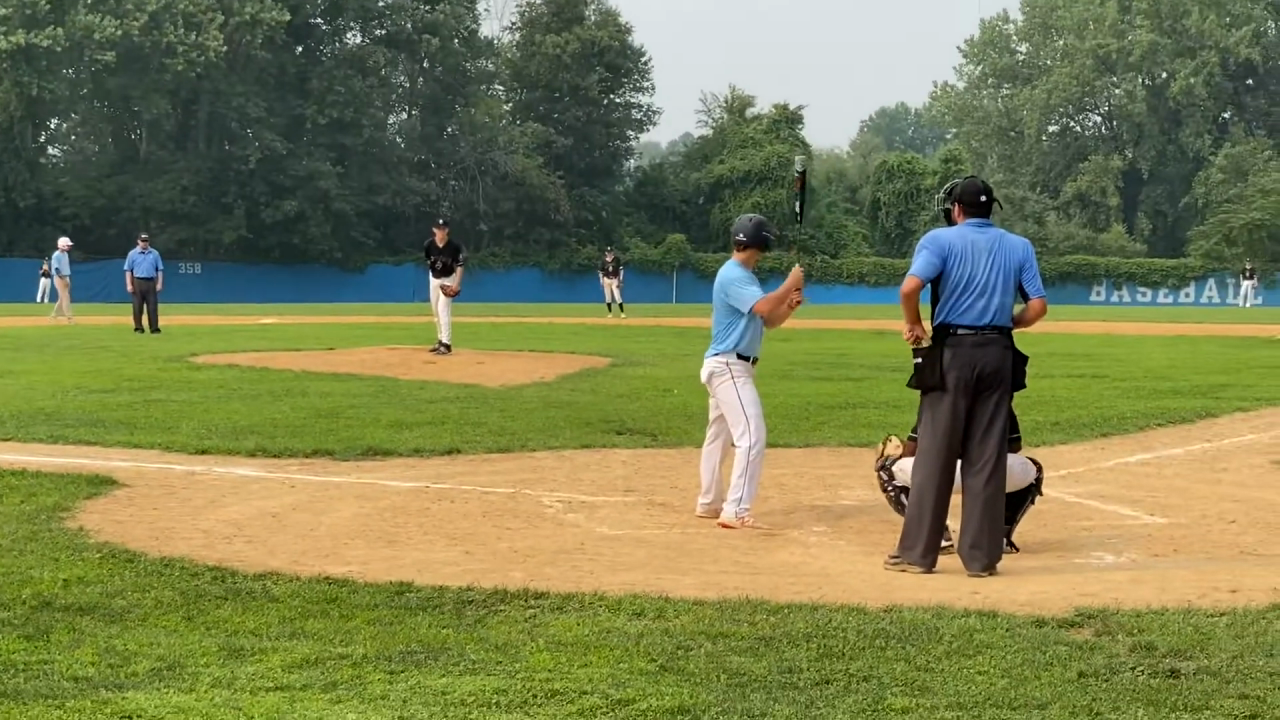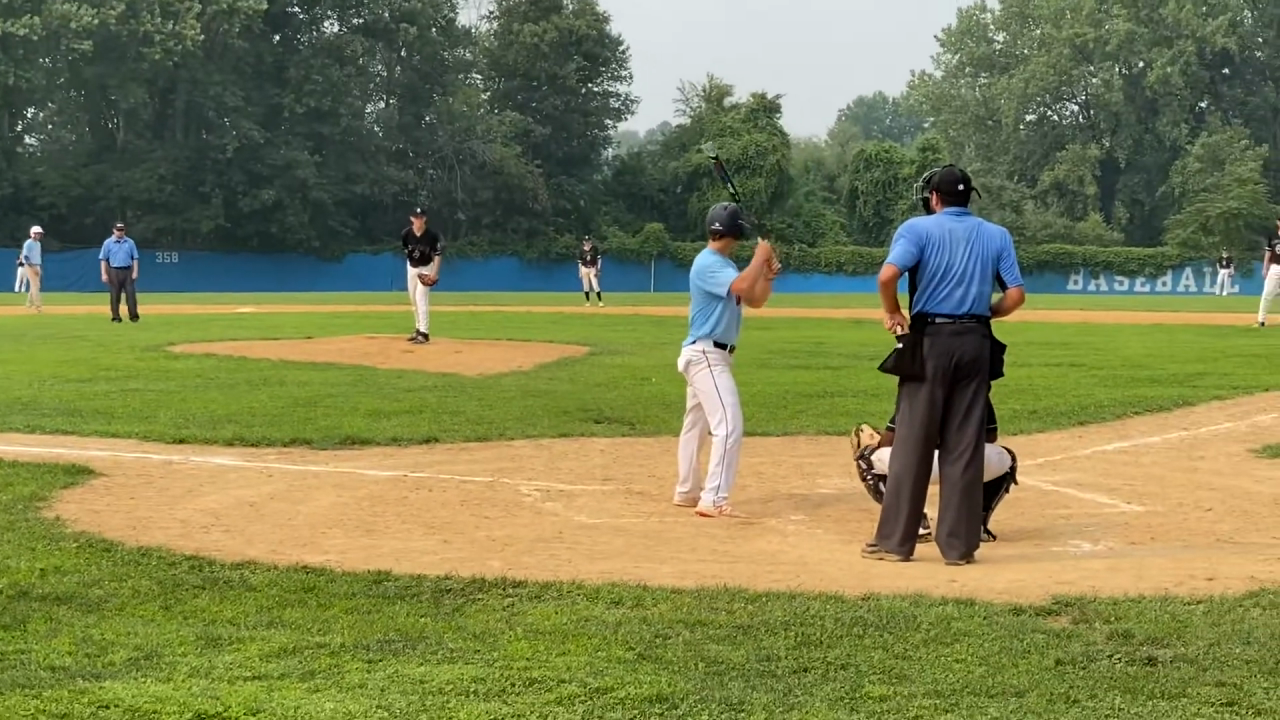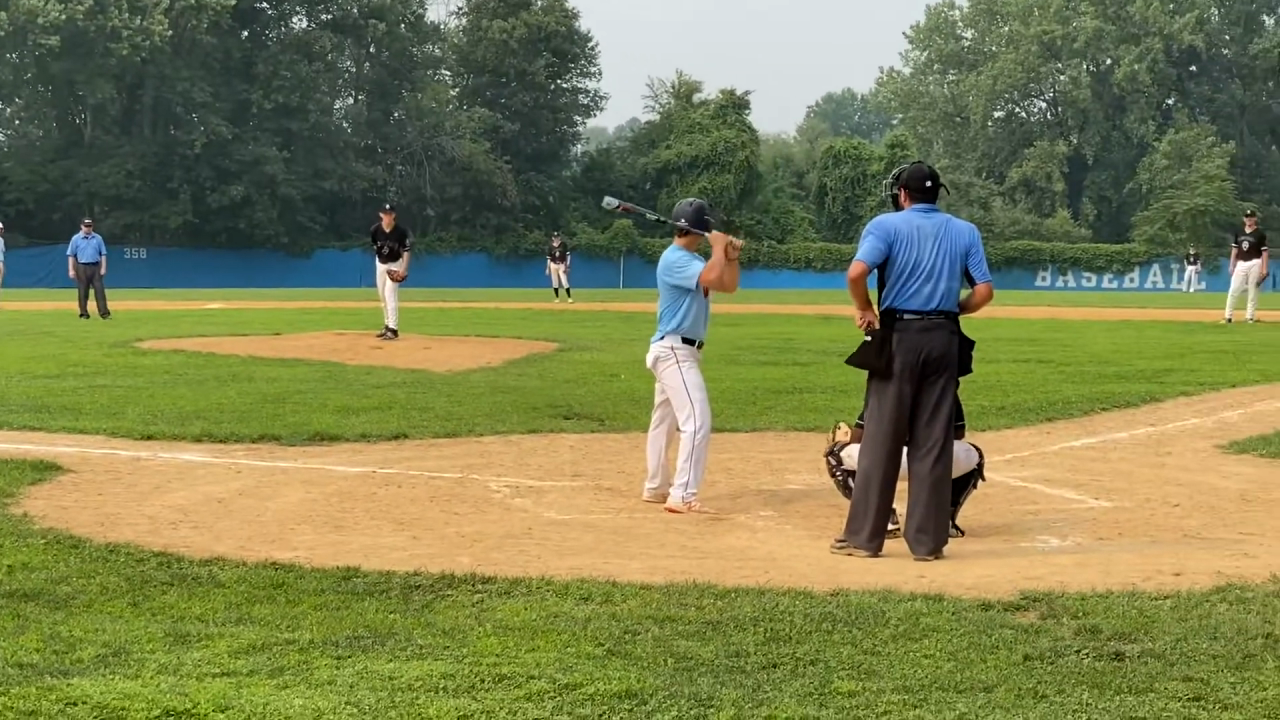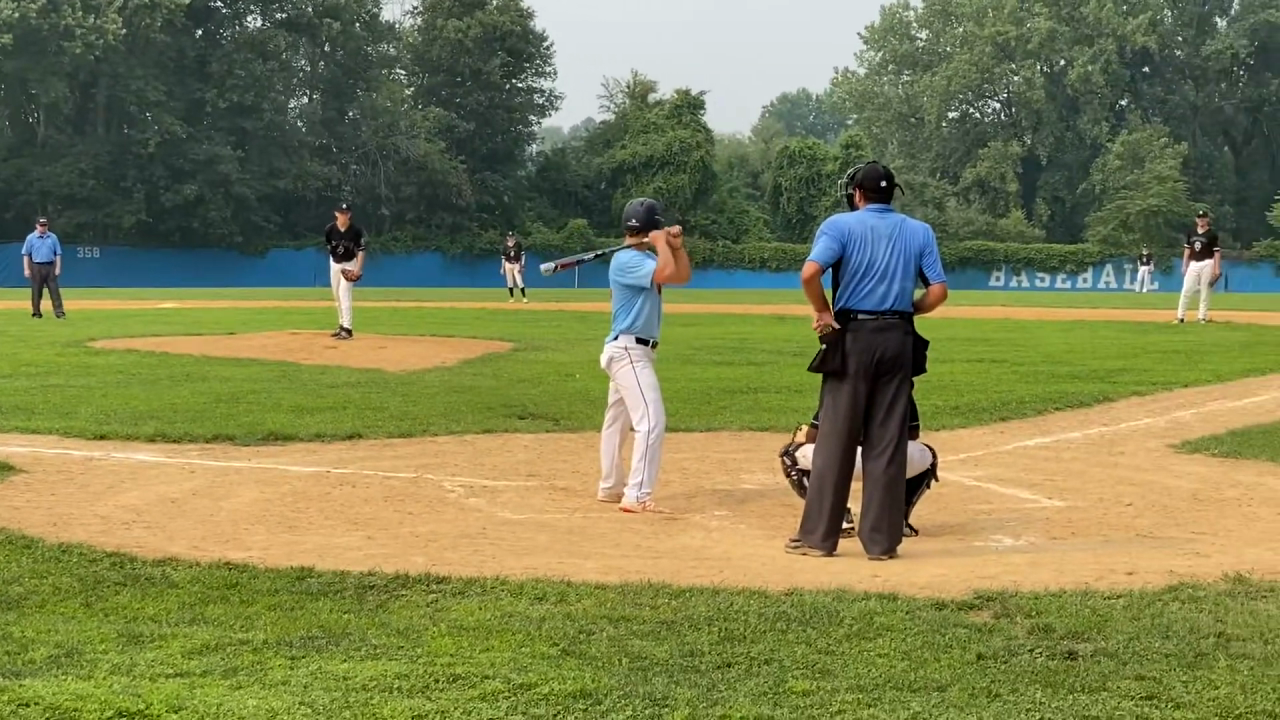
dt=0.2s
person 1, frame 1
left shoulder: (940, 239)
right shoulder: (1020, 246)
left elbow: (910, 287)
right elbow: (1037, 307)
left wrist: (913, 323)
left hip: (952, 351)
right hip: (997, 353)
left knee: (935, 453)
right knee: (988, 457)
left ankle: (917, 552)
right ankle: (982, 556)
person 1, frame 2
left shoulder: (918, 227)
right shoulder: (998, 235)
left elbow: (887, 275)
right elbow: (1015, 295)
left wrist: (893, 312)
left hip: (930, 340)
right hip: (975, 342)
left knee: (913, 441)
right knee: (965, 445)
left ankle: (895, 540)
right ankle: (959, 544)
person 1, frame 3
left shoulder: (886, 224)
right shoulder: (966, 231)
left elbow: (857, 272)
right elbow: (984, 291)
left wrist: (865, 309)
left hip: (899, 336)
right hip: (944, 338)
left knee: (882, 437)
right knee: (934, 441)
left ankle: (864, 536)
right ankle: (928, 540)
person 1, frame 4
left shoulder: (841, 224)
right shoulder: (920, 231)
left elbow: (810, 272)
right elbow: (938, 292)
left wrist: (822, 311)
left hip: (853, 336)
right hip: (898, 338)
left knee: (836, 437)
right knee: (888, 441)
left ankle: (818, 536)
right ankle: (882, 539)
person 2, frame 1
left shoulder: (743, 275)
right shoulder: (734, 275)
left elbow: (768, 320)
right elbow: (764, 307)
left wrist: (790, 304)
right wrist: (789, 283)
left hip: (726, 366)
right hip: (729, 366)
left knee: (718, 436)
right knee: (751, 437)
left ankle: (709, 503)
right ankle: (735, 512)
person 2, frame 2
left shoulder: (723, 263)
right shoulder: (709, 263)
left elbow: (754, 300)
right elbow: (743, 286)
left wrist: (767, 276)
right wrist: (760, 256)
left hip: (706, 354)
right hip: (707, 354)
left knee: (696, 424)
right knee: (729, 426)
left ankle: (686, 492)
right ankle: (713, 501)
person 2, frame 3
left shoulder: (691, 259)
right shoulder: (675, 259)
left elbow: (728, 285)
right elbow: (711, 277)
left wrist: (732, 258)
right wrist: (719, 246)
left hip: (675, 350)
right hip: (675, 350)
left knee: (664, 420)
right knee: (697, 422)
left ankle: (656, 487)
right ankle: (682, 497)
person 2, frame 4
left shoulder: (645, 257)
right shoulder: (627, 259)
left elbow: (682, 275)
right elbow: (667, 274)
left wrist: (676, 245)
right wrist: (661, 244)
left hip: (630, 350)
right hip: (629, 350)
left knee: (617, 420)
right knee: (651, 422)
left ankle: (610, 487)
right ankle: (636, 497)
